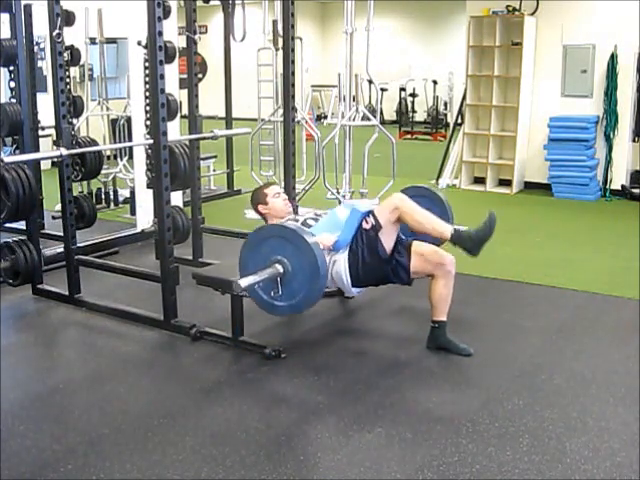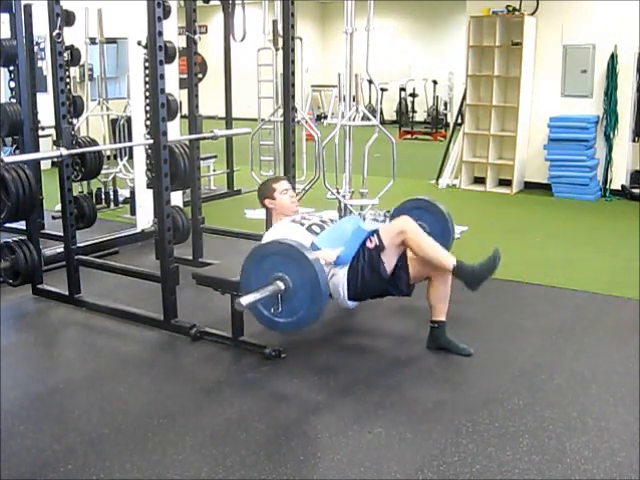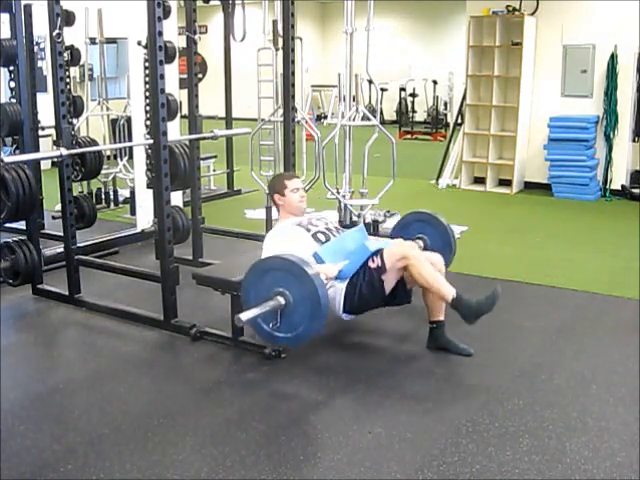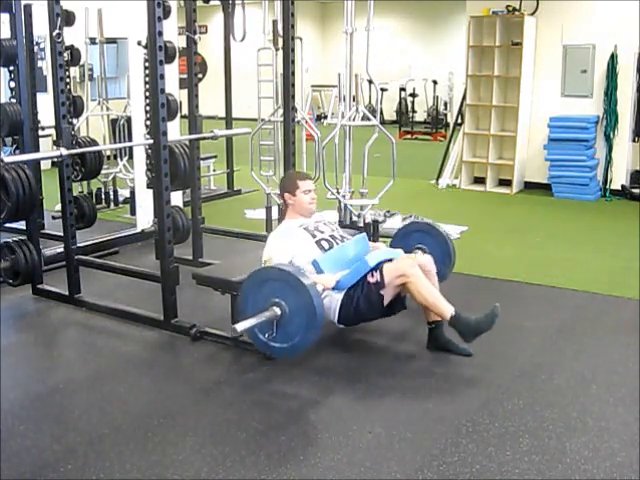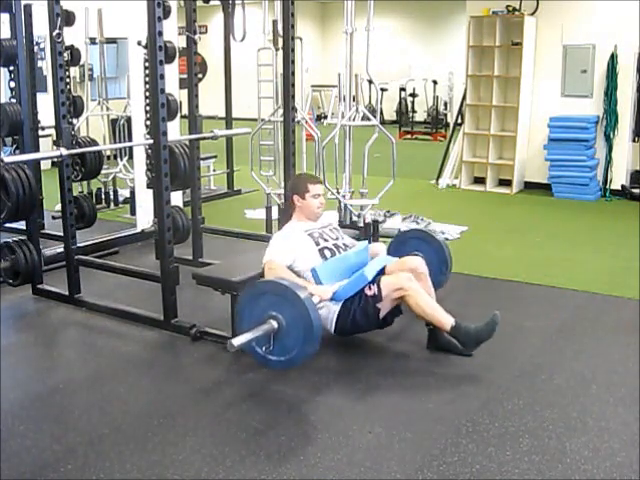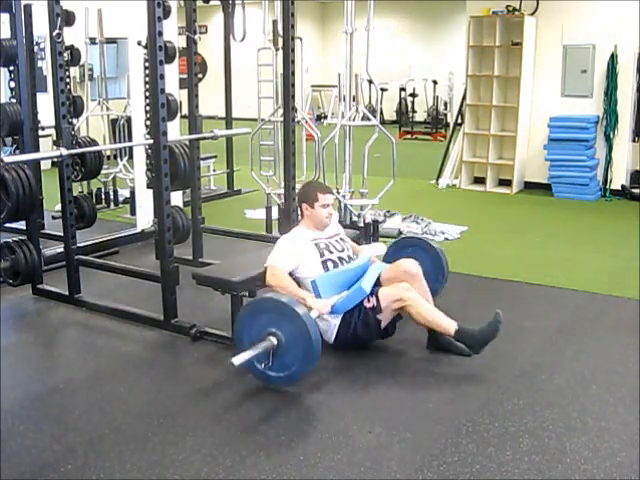
dt=0.2s
person 1, frame 1
left shoulder: (306, 220)
left wrist: (384, 219)
right wrist: (314, 242)
left hip: (377, 254)
right hip: (352, 263)
left knee: (444, 263)
right knee: (397, 201)
left ankle: (438, 334)
right ankle: (463, 238)
person 1, frame 2
left shoulder: (312, 218)
right shoulder: (275, 236)
left wrist: (382, 227)
right wrist: (314, 256)
left hip: (371, 262)
right hip: (350, 277)
left knee: (439, 266)
right knee: (404, 224)
left ankle: (438, 334)
right ankle: (466, 272)
person 1, frame 3
left shoulder: (317, 218)
right shoulder: (278, 236)
left wrist: (383, 243)
right wrist: (314, 270)
left hip: (366, 272)
right hip: (348, 290)
left knee: (436, 261)
right knee: (407, 250)
left ankle: (437, 334)
right ankle: (463, 305)
person 1, frame 4
left shoulder: (320, 220)
right shoulder: (282, 236)
left elbow: (349, 243)
right elbow: (271, 268)
left wrist: (379, 248)
right wrist: (313, 279)
left hip: (365, 278)
right hip: (344, 299)
left knee: (425, 261)
right knee: (407, 269)
left ankle: (436, 334)
right ankle: (461, 324)
person 1, frame 5
left shoulder: (324, 221)
right shoulder: (286, 238)
right elbow: (271, 271)
left wrist: (373, 250)
right wrist: (311, 288)
left hip: (363, 287)
right hip: (341, 309)
left knee: (416, 264)
right knee: (404, 282)
left ankle: (436, 335)
right ankle: (461, 334)
person 1, frame 6
left shoulder: (331, 225)
right shoulder: (291, 243)
right elbow: (273, 277)
left wrist: (377, 262)
right wrist: (310, 300)
left hip: (363, 295)
right hip: (341, 321)
left knee: (409, 267)
right knee: (403, 292)
left ankle: (437, 337)
right ankle: (466, 337)
